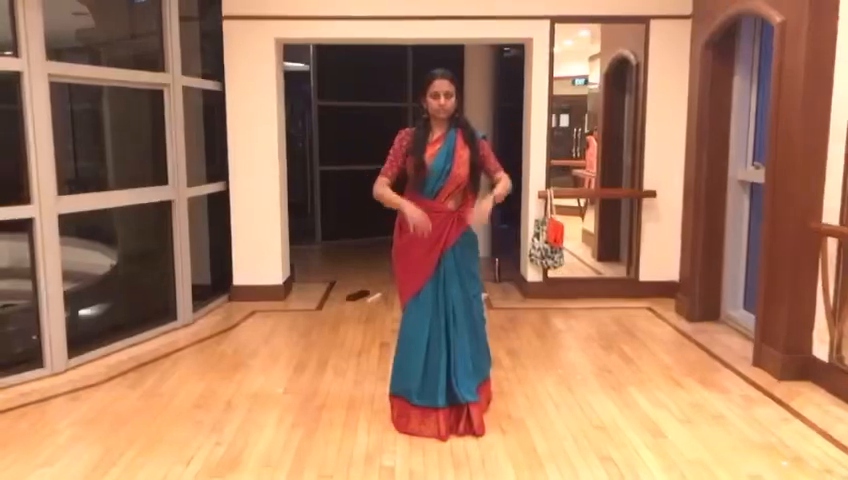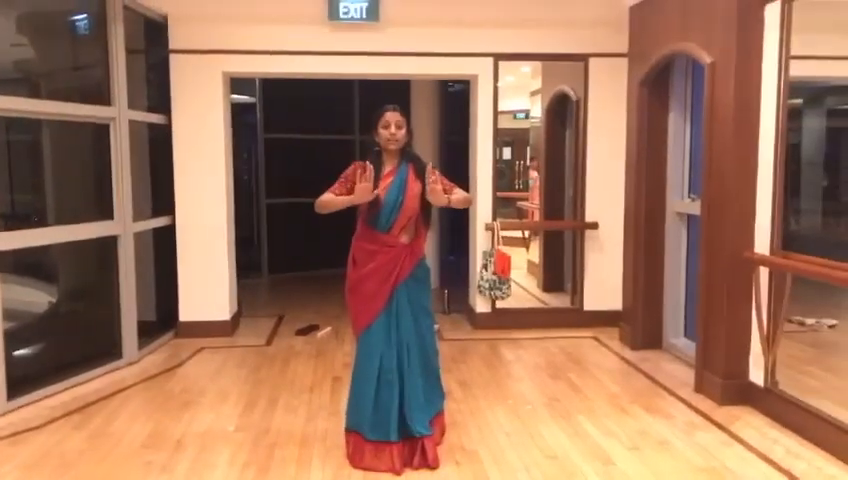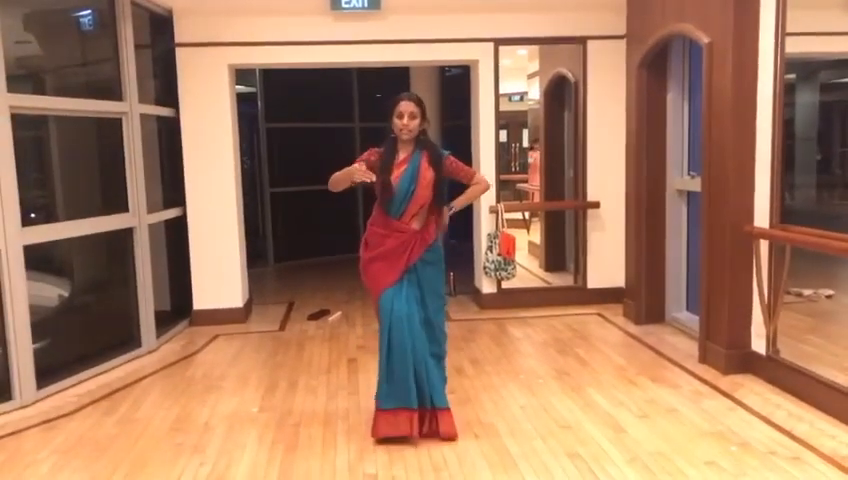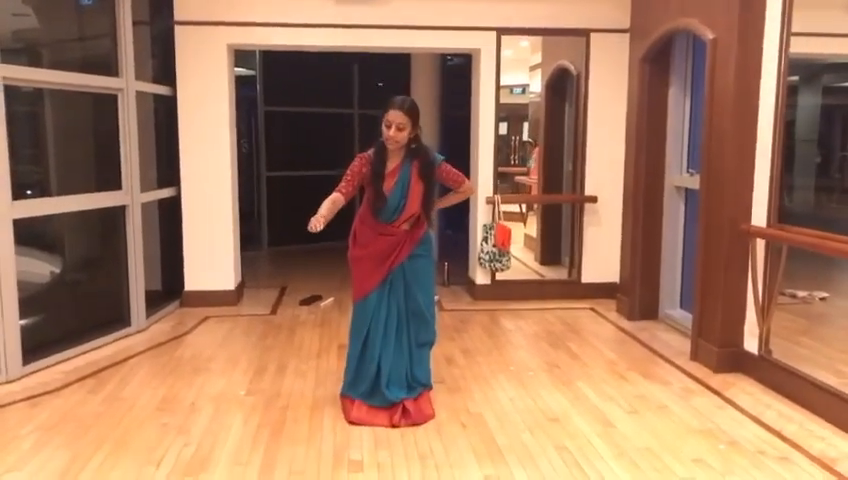
dt=1s
person 1, frame 1
left shoulder: (471, 140)
right shoulder: (409, 138)
left elbow: (504, 180)
right elbow: (380, 187)
left wrist: (489, 200)
right wrist: (406, 203)
left hip: (456, 238)
right hip: (417, 239)
left knee: (461, 312)
right knee: (421, 315)
left ankle: (462, 393)
right ankle: (421, 397)
person 1, frame 2
left shoulder: (421, 171)
right shoulder: (361, 170)
left elbow: (466, 199)
right elbow: (320, 204)
left wrist: (443, 199)
right wrist: (355, 198)
left hip: (409, 270)
right hip: (371, 270)
left knee: (413, 343)
right knee: (375, 347)
left ankle: (416, 426)
right ankle: (376, 430)
person 1, frame 3
left shoulder: (437, 159)
right shoulder: (377, 157)
left elbow: (481, 183)
right elbow: (333, 185)
left wrist: (449, 208)
right wrist: (352, 172)
left hip: (423, 252)
right hip: (385, 251)
left knee: (426, 325)
right knee: (397, 321)
left ankle: (428, 405)
right ankle: (399, 407)
person 1, frame 4
left shoulder: (427, 162)
right shoulder: (367, 161)
left elbow: (465, 188)
right elbow: (340, 194)
left wrist: (430, 208)
right wrist: (321, 215)
left hip: (412, 249)
right hip: (372, 249)
left knee: (413, 316)
right knee: (372, 318)
left ankle: (410, 390)
right ankle: (368, 390)
